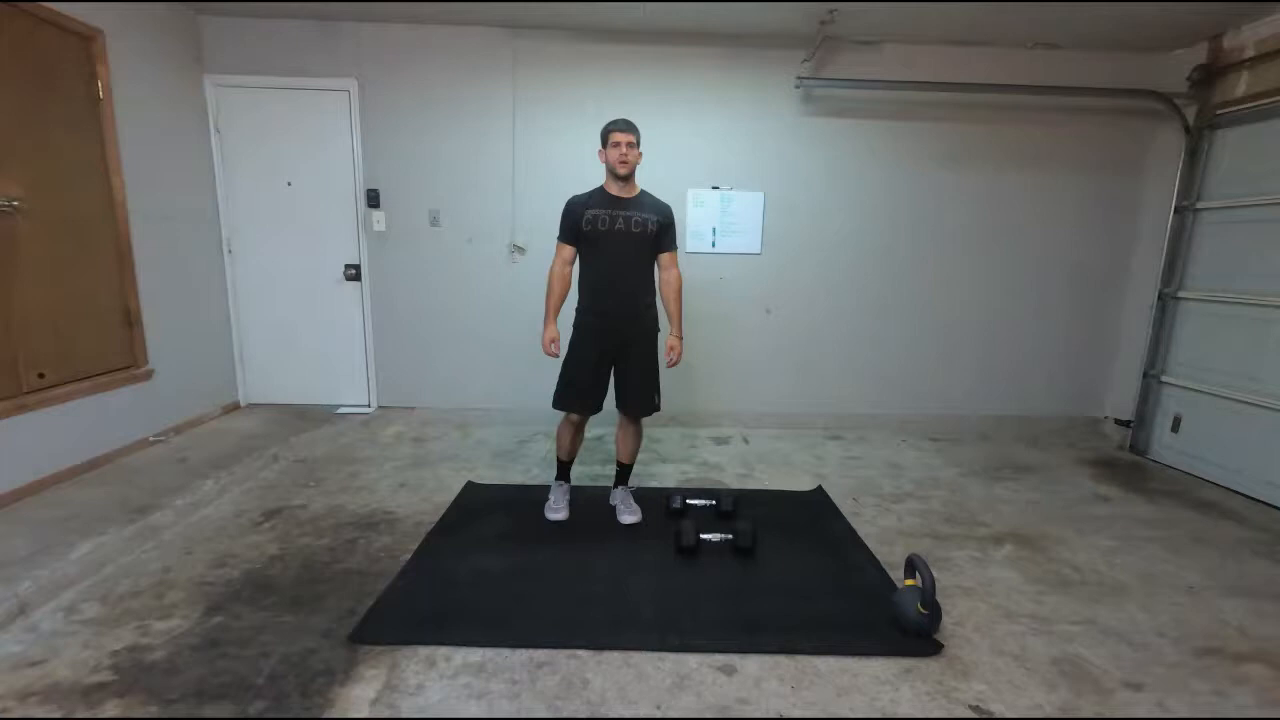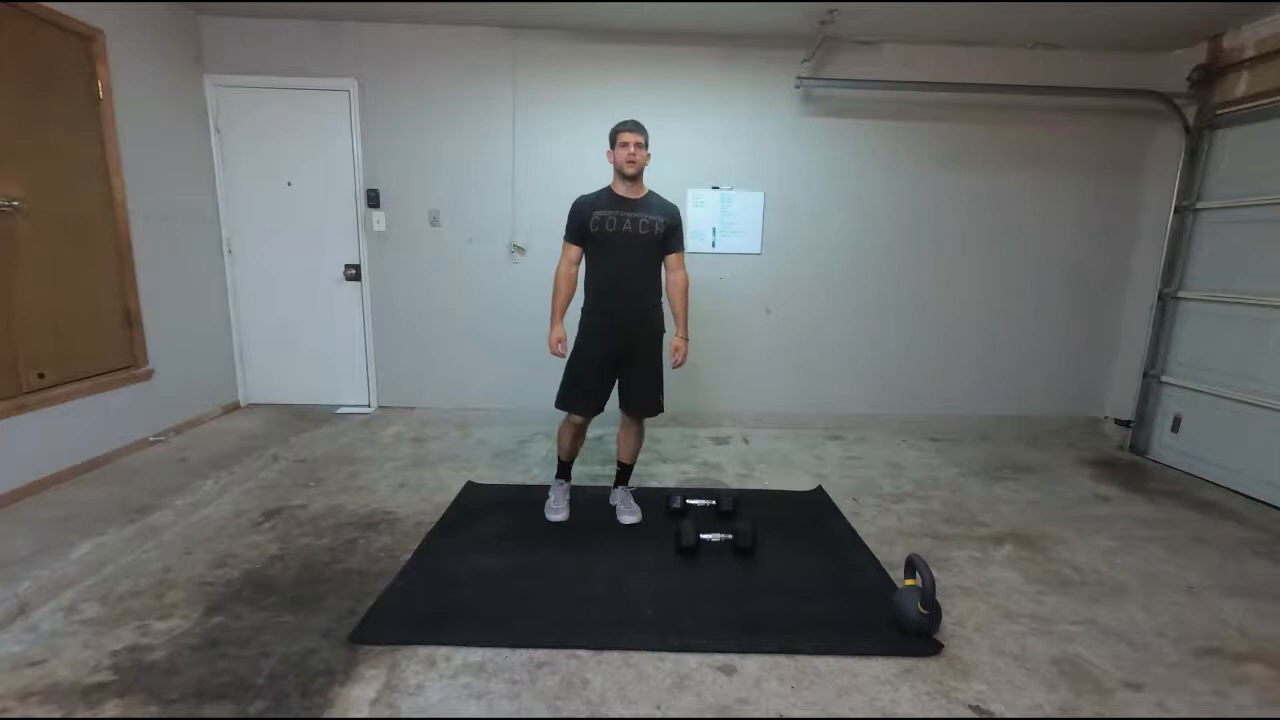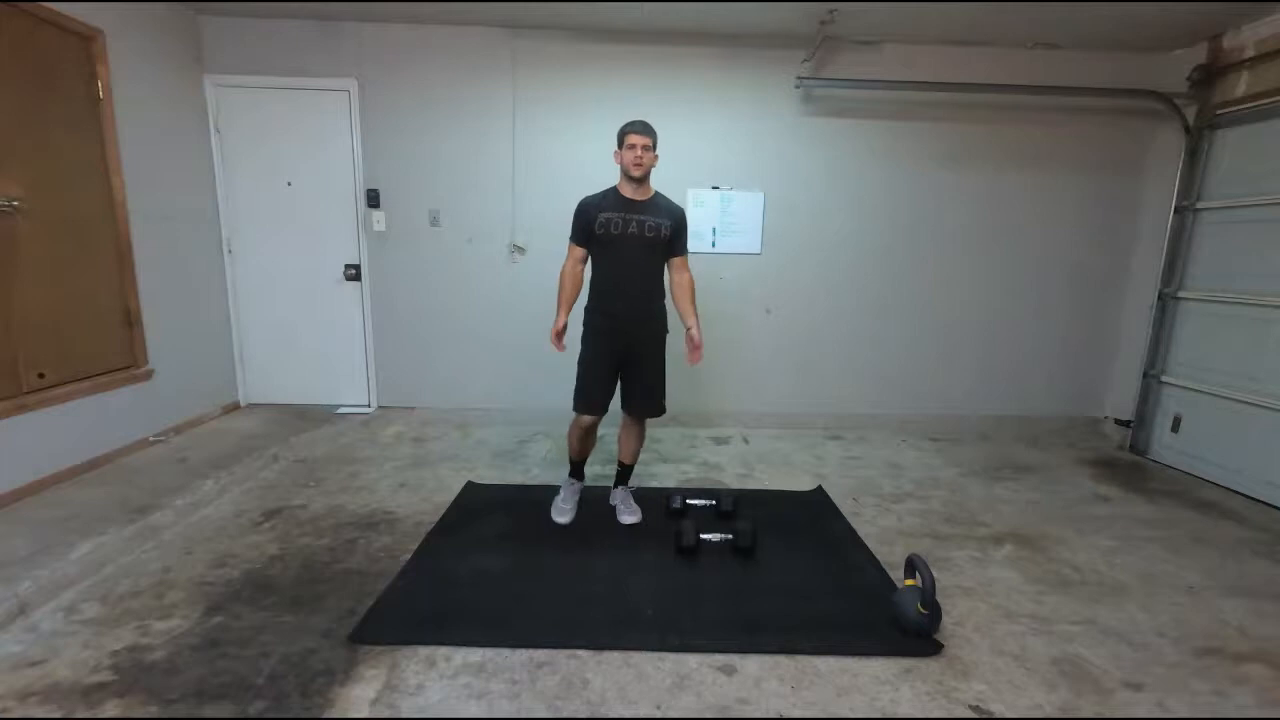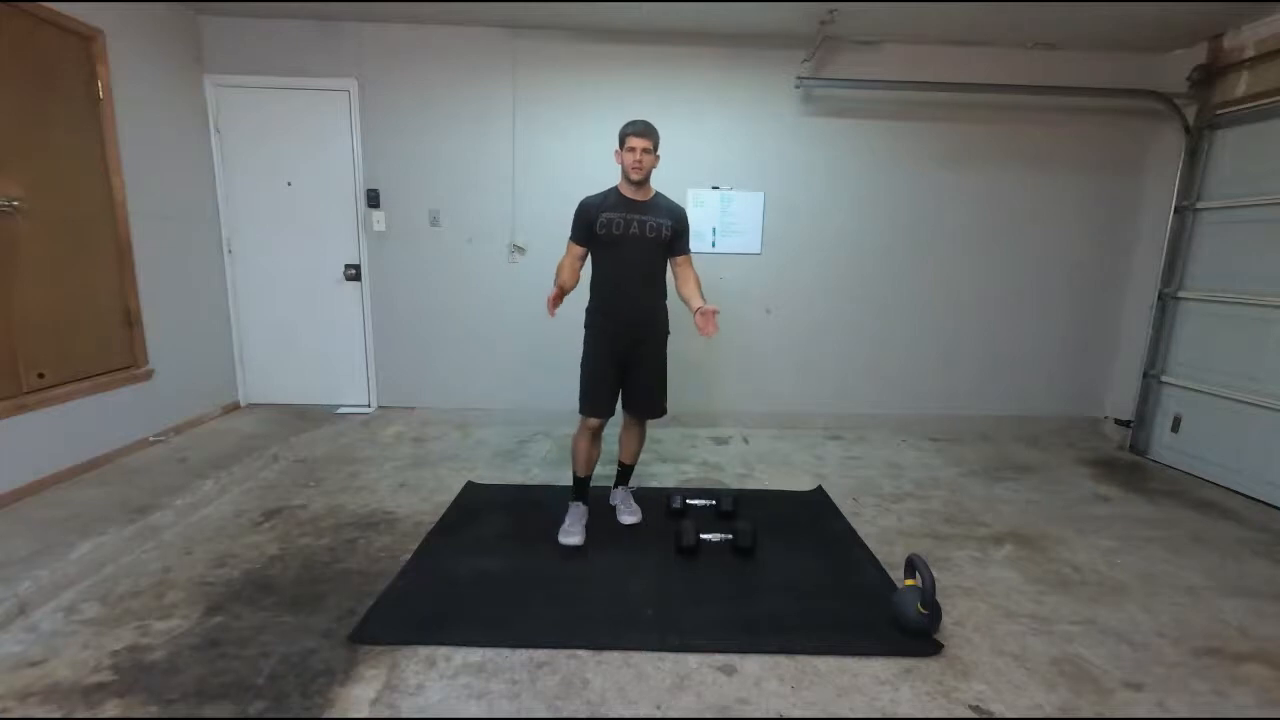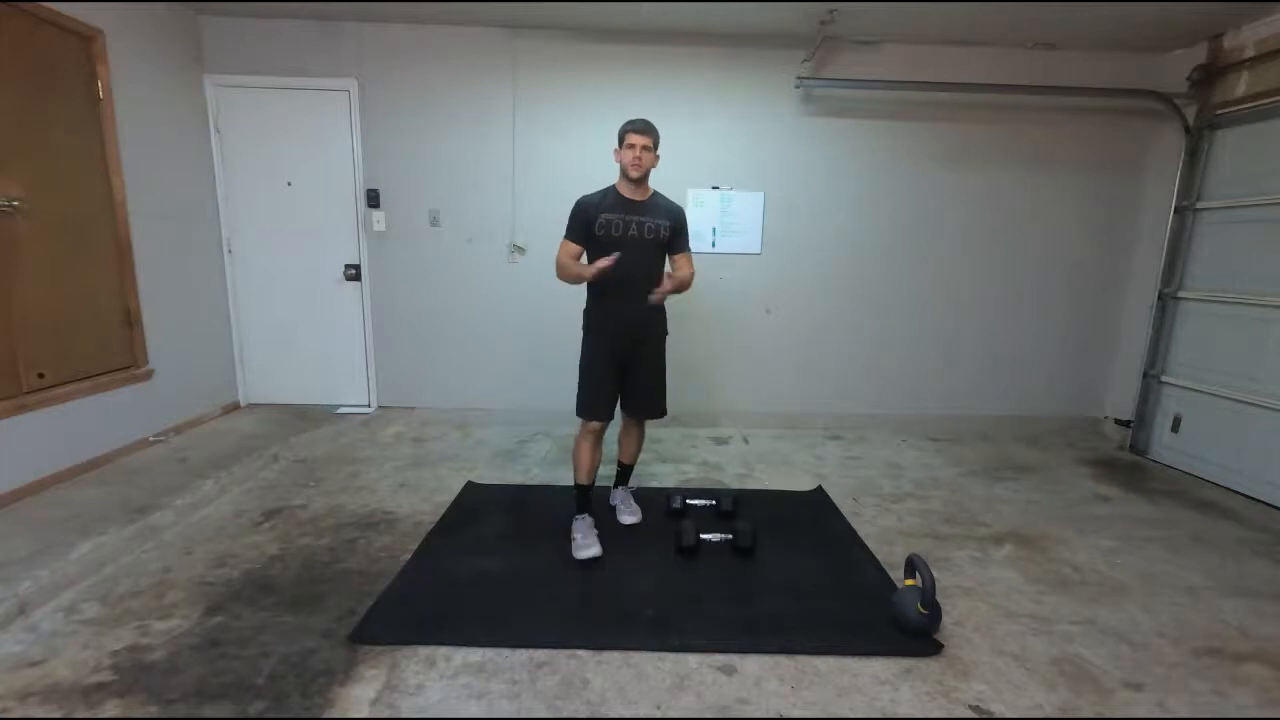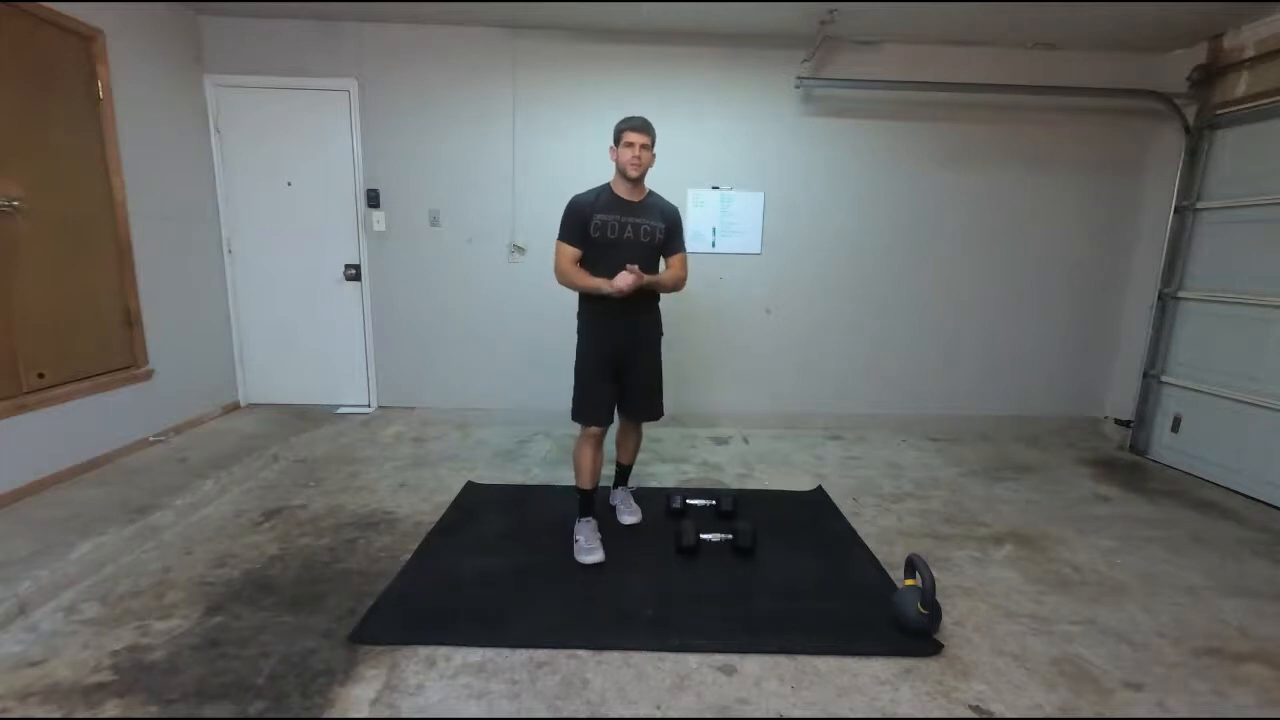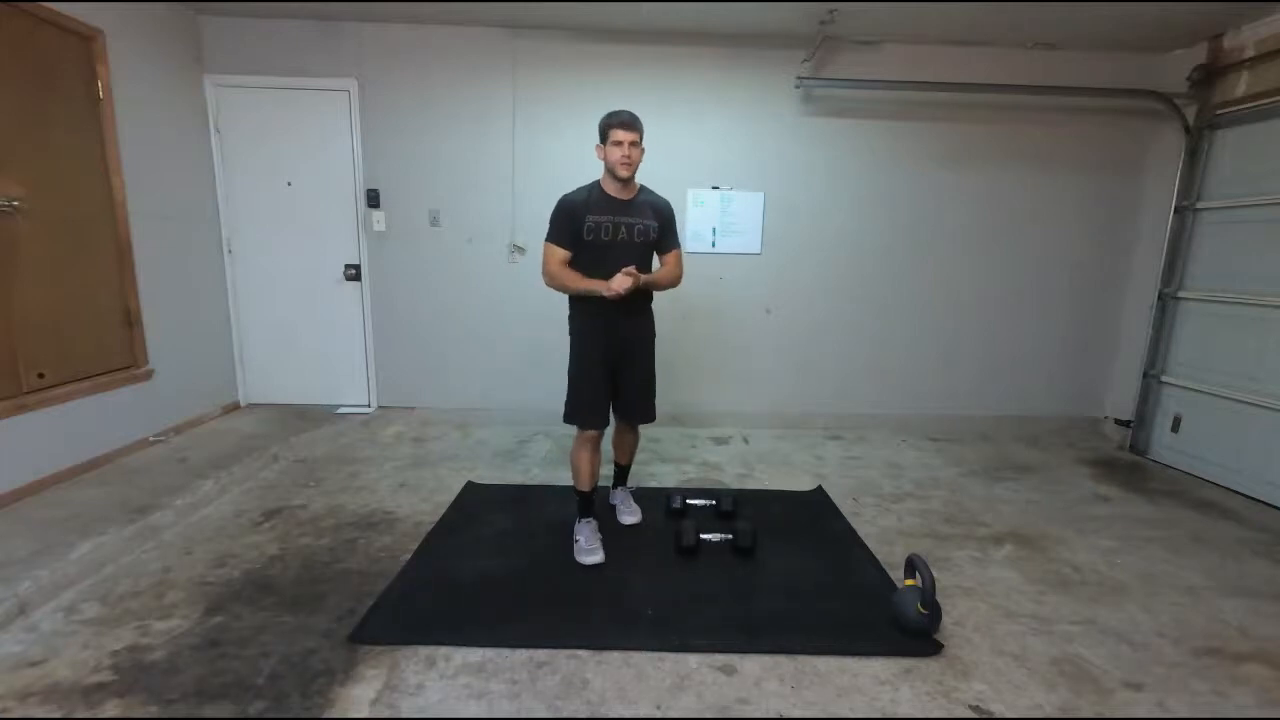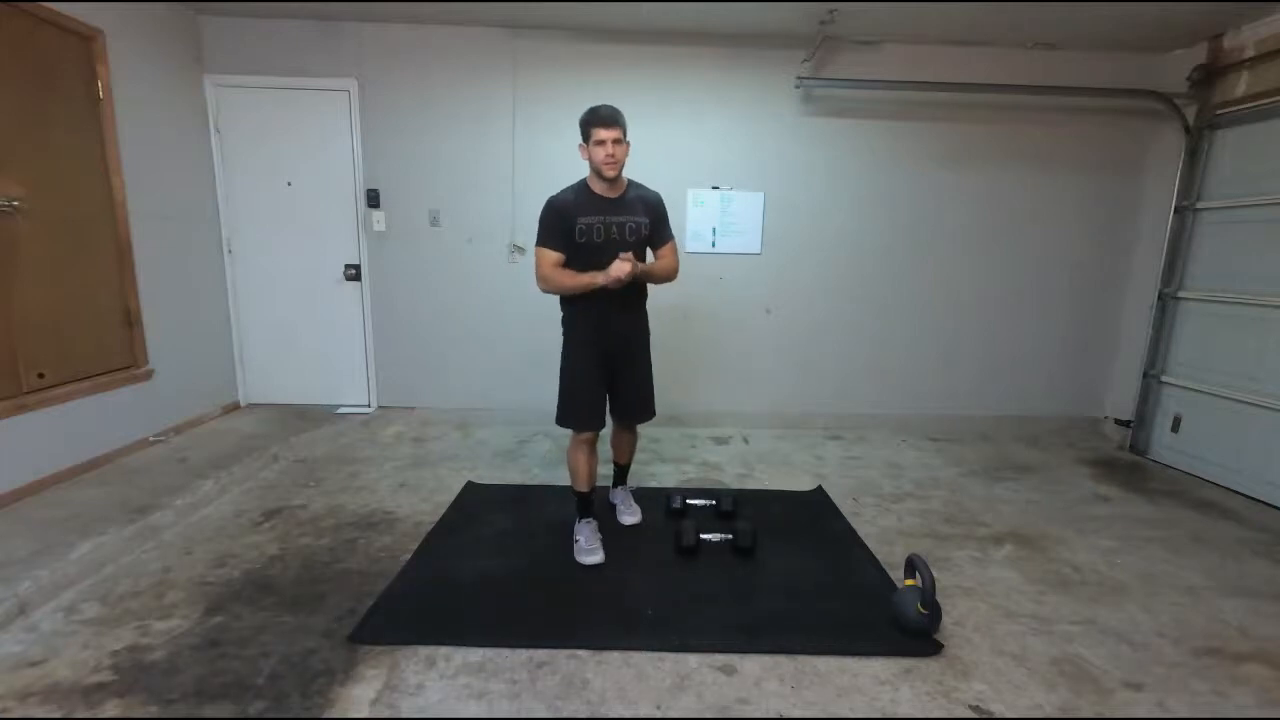
dt=0.2s
person 1, frame 1
left shoulder: (659, 211)
right shoulder: (579, 206)
left elbow: (669, 273)
right elbow: (562, 266)
left wrist: (675, 330)
right wrist: (550, 321)
left hip: (640, 331)
right hip: (591, 328)
left knee: (633, 414)
right knee: (576, 413)
left ankle: (621, 489)
right ankle: (561, 483)
person 1, frame 2
left shoulder: (666, 212)
right shoulder: (586, 206)
left elbow: (676, 274)
right elbow: (568, 266)
left wrist: (681, 330)
right wrist: (556, 321)
left hip: (645, 331)
right hip: (597, 328)
left knee: (635, 414)
right knee: (578, 414)
left ankle: (621, 488)
right ankle: (561, 482)
person 1, frame 3
left shoulder: (671, 213)
right shoulder: (592, 207)
left elbow: (680, 273)
right elbow: (574, 264)
left wrist: (691, 323)
right wrist: (563, 312)
left hip: (649, 332)
right hip: (602, 329)
left knee: (637, 415)
right knee: (587, 416)
left ankle: (621, 488)
right ankle: (574, 479)
person 1, frame 4
left shoulder: (672, 213)
right shoulder: (592, 206)
left elbow: (683, 269)
right elbow: (571, 261)
left wrist: (697, 304)
right wrist: (561, 285)
left hip: (650, 332)
right hip: (603, 329)
left knee: (638, 415)
right knee: (592, 419)
left ankle: (621, 489)
right ankle: (578, 503)
person 1, frame 5
left shoulder: (670, 212)
right shoulder: (590, 206)
left elbow: (685, 270)
right elbow: (563, 264)
left wrist: (673, 283)
right wrist: (588, 269)
left hip: (649, 332)
right hip: (602, 330)
left knee: (636, 415)
right knee: (593, 422)
left ankle: (622, 489)
right ankle: (582, 515)
person 1, frame 6
left shoulder: (666, 212)
right shoulder: (584, 205)
left elbow: (678, 275)
right elbow: (564, 269)
left wrist: (644, 281)
right wrist: (609, 285)
left hip: (644, 332)
right hip: (597, 332)
left knee: (633, 418)
right knee: (593, 427)
left ankle: (621, 489)
right ankle: (585, 518)
person 1, frame 7
left shoulder: (658, 208)
right shoulder: (573, 205)
left elbow: (673, 272)
right elbow: (552, 272)
left wrist: (639, 281)
right wrist: (603, 287)
left hip: (638, 333)
right hip: (590, 334)
left knee: (630, 419)
right knee: (589, 429)
left ankle: (620, 488)
right ankle: (585, 519)
person 1, frame 8
left shoulder: (649, 202)
right shoulder: (562, 206)
left elbow: (670, 265)
right elbow: (546, 277)
left wrist: (637, 268)
right wrist: (604, 276)
left hip: (632, 332)
right hip: (584, 335)
left knee: (628, 419)
right knee: (585, 431)
left ankle: (621, 488)
right ankle: (585, 520)
